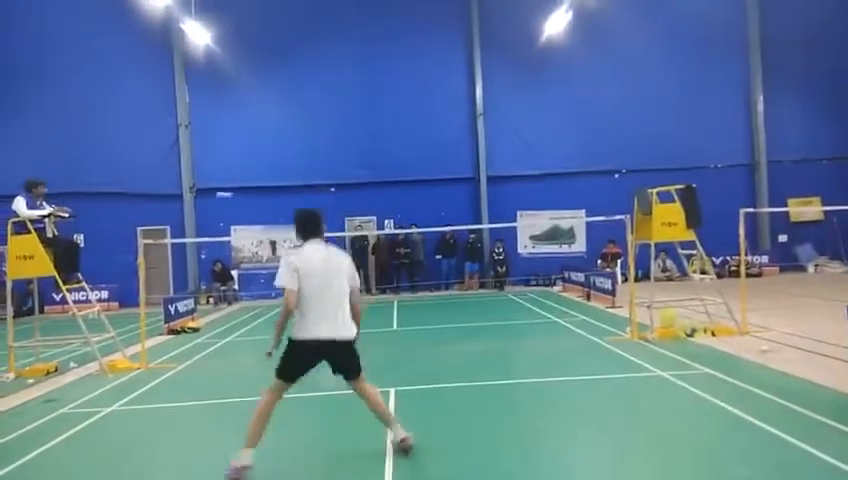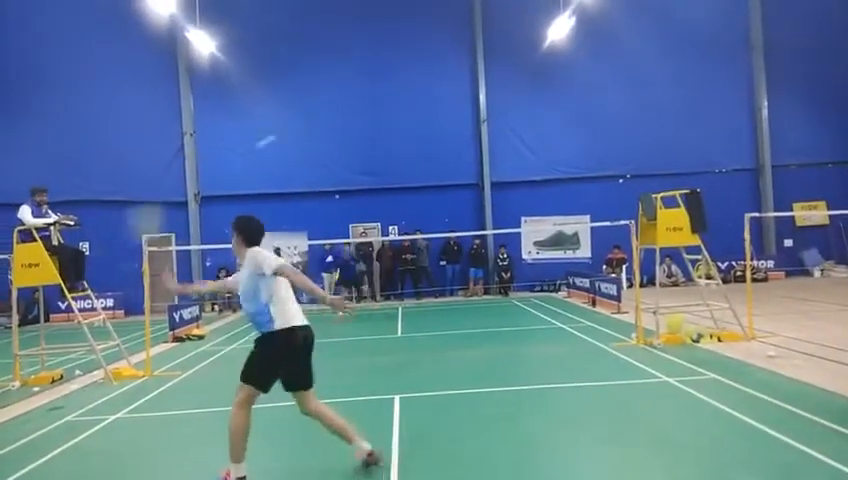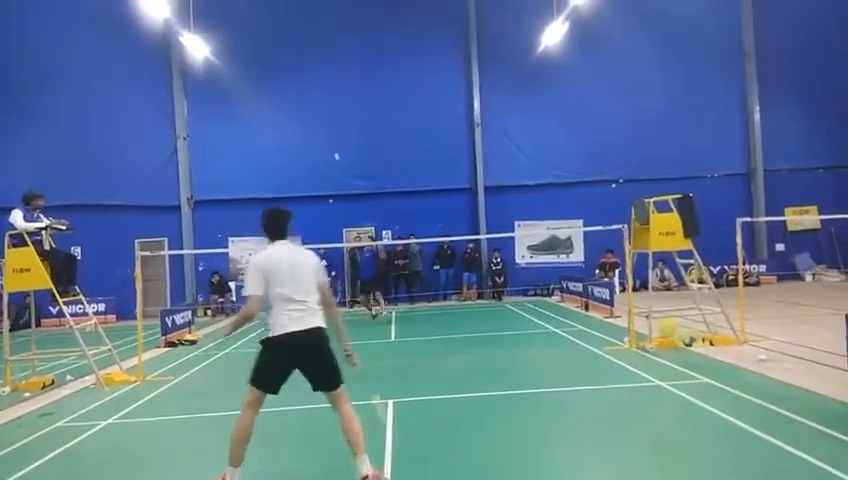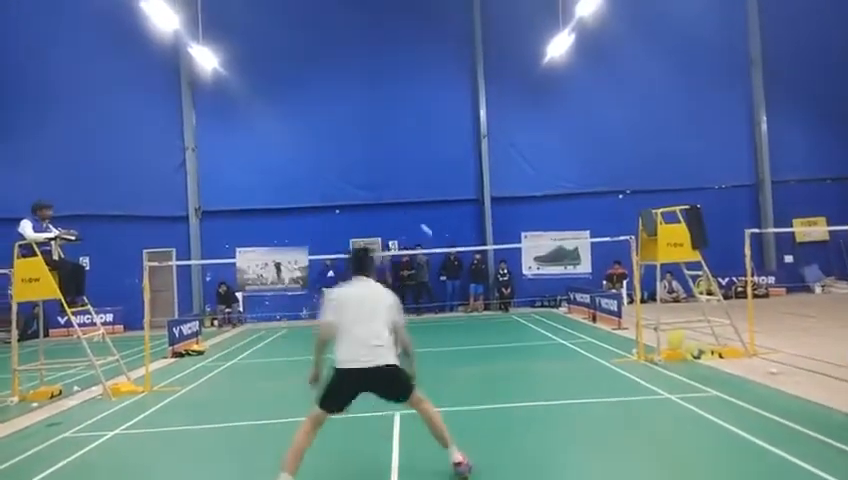
dt=0.5s
person 1, frame 1
left shoulder: (292, 259)
right shoulder: (343, 258)
left elbow: (290, 305)
right elbow: (357, 308)
left wrist: (275, 340)
right wrist: (351, 335)
left hip: (306, 339)
right hip: (342, 336)
left knee: (272, 394)
right knee: (360, 384)
right ankle: (400, 435)
person 1, frame 2
left shoulder: (258, 255)
right shoulder: (245, 269)
left elbow: (291, 273)
right elbow: (217, 286)
left wrist: (325, 297)
right wrist: (179, 288)
left hip: (285, 334)
right hip: (297, 334)
left knee: (243, 403)
right knee: (307, 403)
right ankle: (363, 447)
person 1, frame 3
left shoulder: (259, 261)
right shoulder: (310, 257)
left elbow: (251, 310)
right elbow: (329, 303)
left wrist: (232, 326)
right wrist: (346, 344)
left hip: (281, 339)
right hip: (315, 334)
left knee: (250, 405)
right knee: (342, 403)
person 1, frame 4
left shoulder: (337, 295)
right shoulder: (388, 296)
left elbow: (324, 335)
right elbow: (403, 342)
left wrist: (316, 368)
right wrist: (411, 372)
left hip: (348, 370)
right hip: (384, 366)
left knee: (313, 422)
right knee: (421, 402)
right ankle: (456, 457)
person 2, frame 1
left shoulder: (40, 202)
right shoulder: (20, 199)
left elbow: (52, 213)
right elbow: (24, 214)
left wrist: (60, 211)
right wrist: (48, 212)
left hip: (42, 232)
left knee: (73, 244)
right knee: (60, 244)
left ankle: (73, 275)
right ankle: (62, 277)
person 2, frame 2
left shoulder: (45, 210)
right shoulder: (25, 208)
left elbow: (57, 221)
right elbow: (29, 222)
left wrist: (67, 219)
right wrist: (53, 220)
left hip: (48, 241)
right hip: (34, 242)
left knee: (78, 253)
right knee: (65, 252)
left ankle: (79, 283)
right ankle: (68, 285)
person 2, frame 3
left shoulder: (38, 214)
right shoulder: (17, 212)
left elbow: (49, 226)
right elbow: (21, 226)
left wrist: (58, 223)
right wrist: (45, 224)
left hip: (40, 245)
right hip: (26, 246)
left knee: (70, 257)
right knee: (56, 257)
left ankle: (70, 288)
right ankle: (60, 290)
person 2, frame 4
left shoulder: (46, 224)
right shoulder: (26, 222)
left elbow: (59, 237)
right elbow: (30, 236)
left wrist: (68, 234)
right wrist: (54, 235)
left hip: (49, 255)
right hip: (35, 256)
left knee: (78, 268)
right knee: (65, 267)
left ankle: (79, 298)
right ankle: (68, 300)
